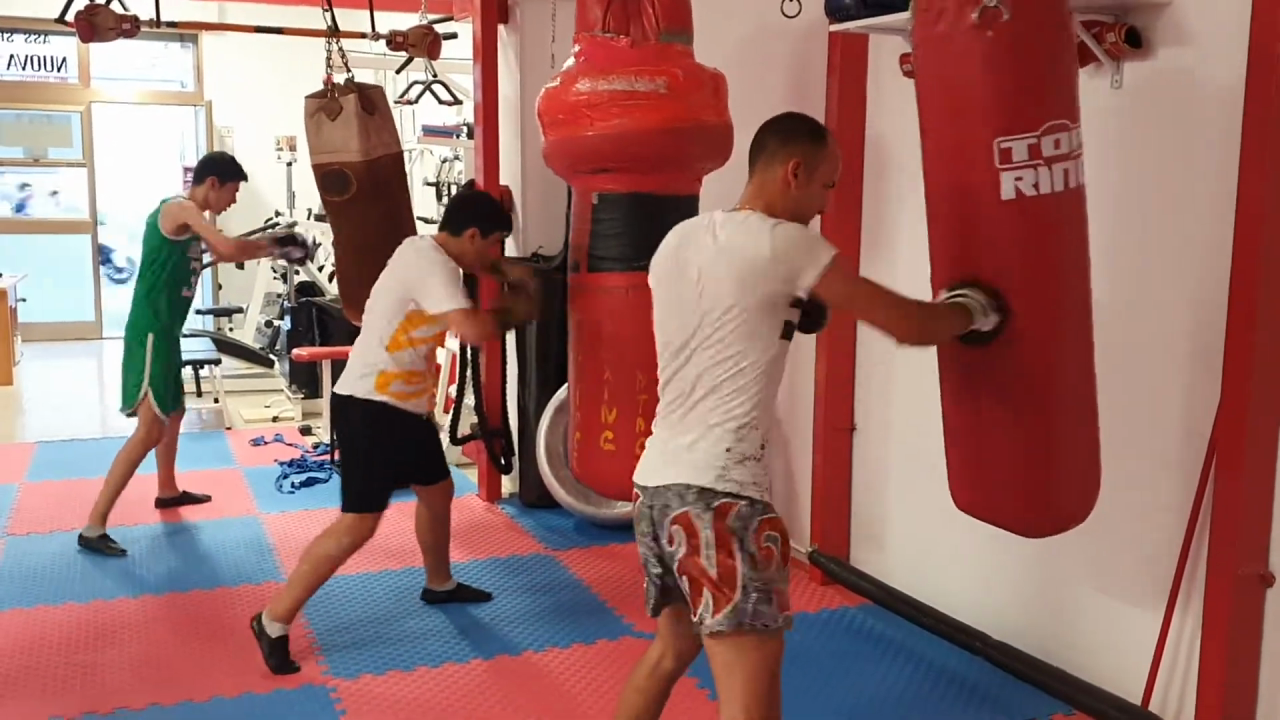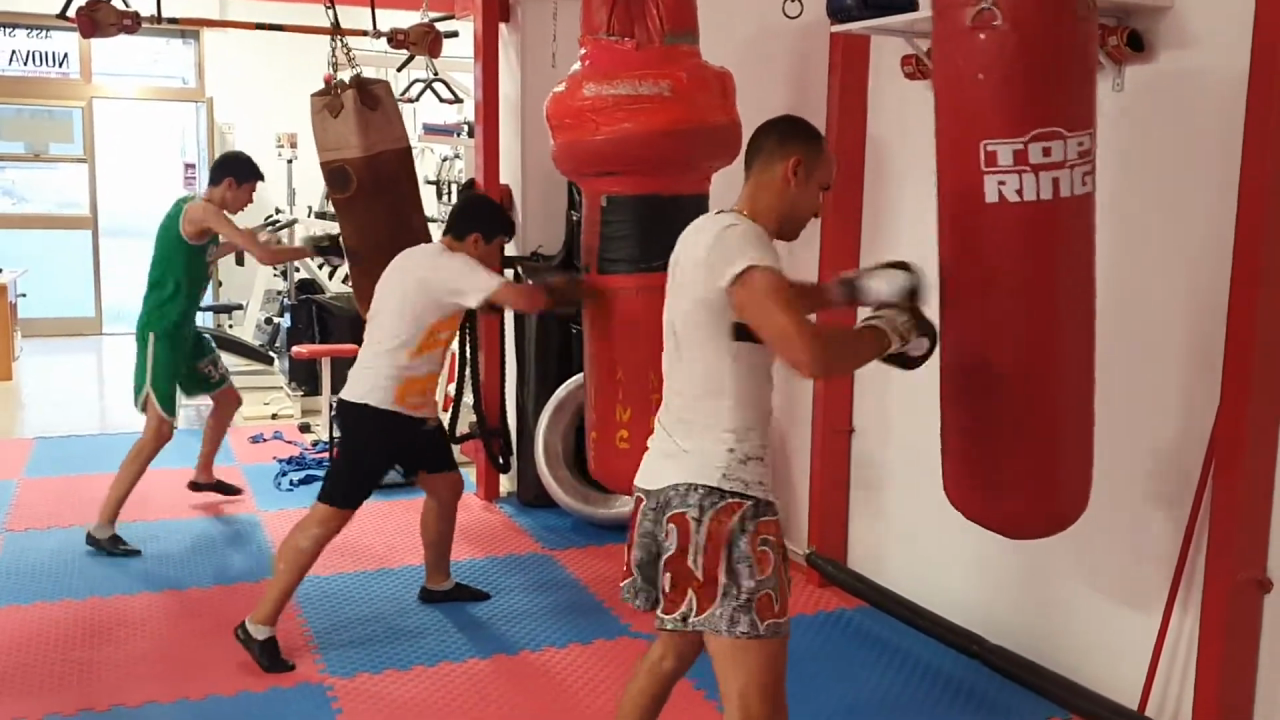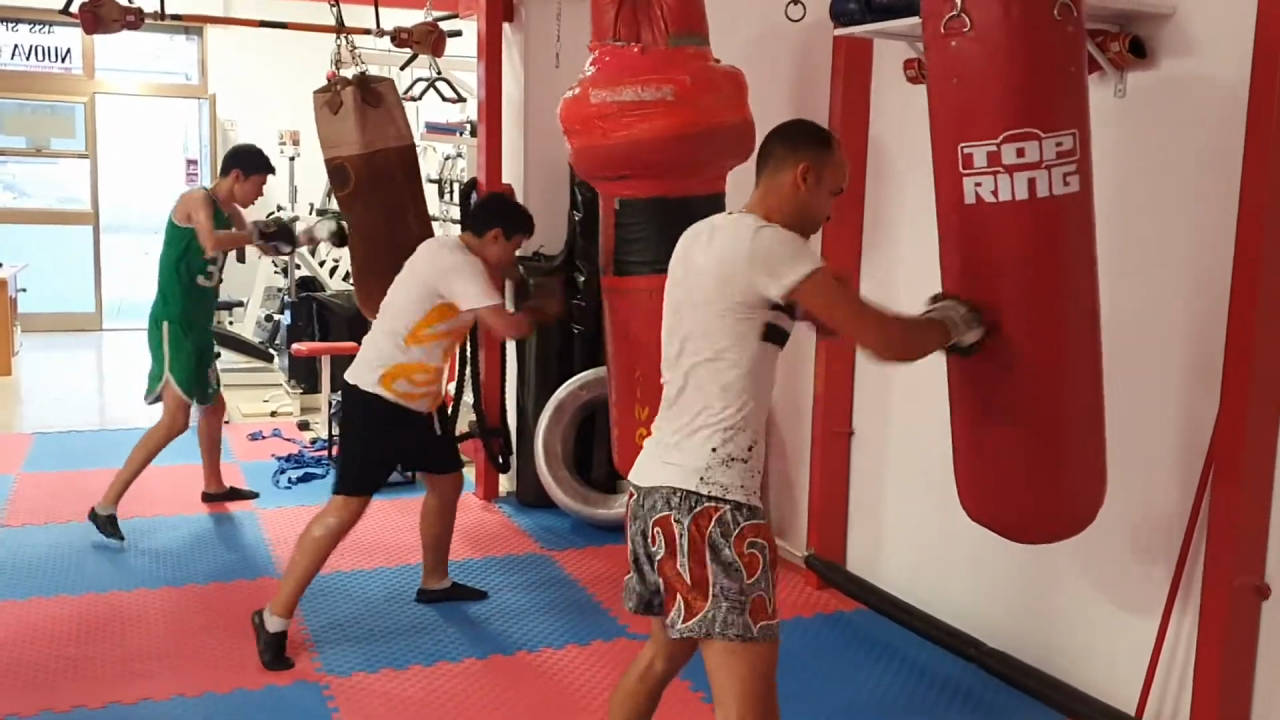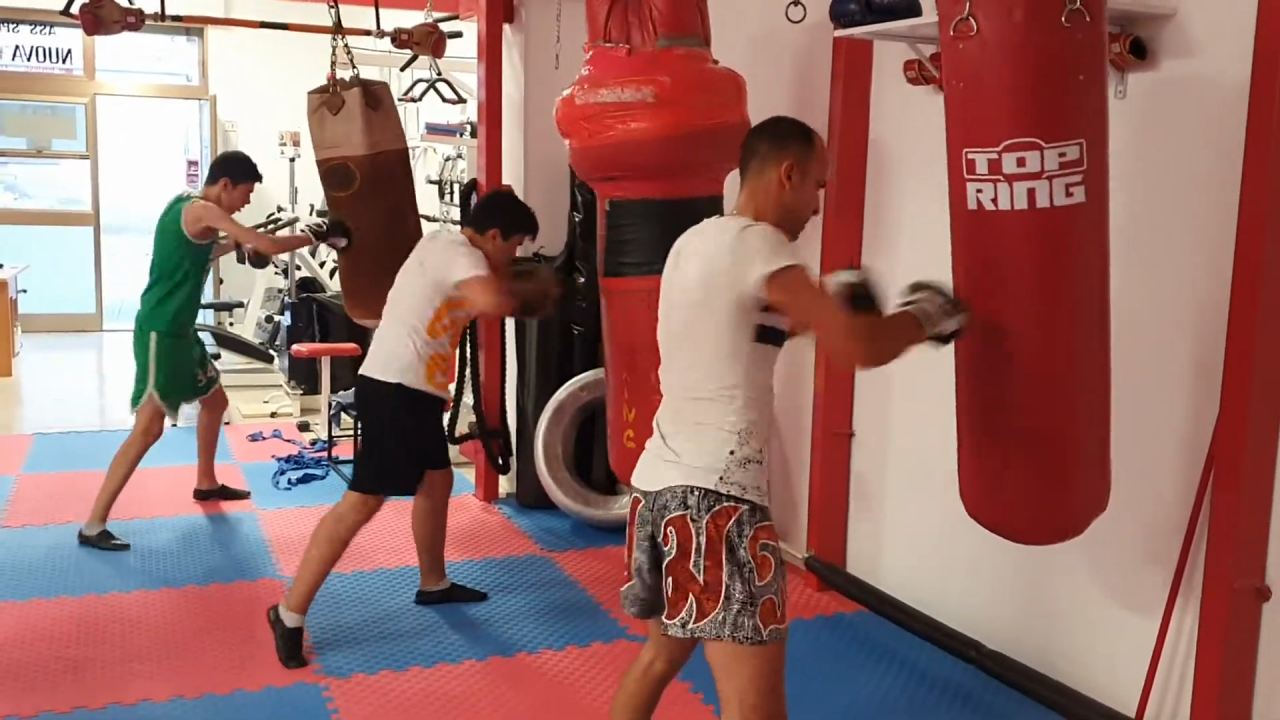
dt=0.5s
person 1, frame 1
left shoulder: (678, 241)
right shoulder: (780, 243)
right elbow: (906, 323)
left wrist: (800, 302)
right wrist: (970, 310)
left hip: (663, 479)
right hip: (719, 491)
left knee: (672, 648)
person 1, frame 2
left shoulder: (704, 235)
right shoulder: (740, 240)
right elbow: (812, 353)
left wrist: (847, 288)
right wrist: (890, 327)
left hip: (664, 480)
right hip: (719, 494)
left knee: (672, 652)
person 1, frame 3
left shoulder: (699, 236)
right shoulder: (767, 246)
right elbow: (884, 340)
left wrist: (803, 306)
right wrist: (953, 322)
left hip: (660, 481)
right hip: (707, 495)
left knee: (665, 651)
person 1, frame 4
left shoulder: (693, 243)
right shoulder: (753, 246)
right elbow: (856, 346)
left wrist: (825, 300)
right wrist: (927, 312)
left hip: (659, 484)
right hip: (713, 501)
left knee: (664, 651)
person 2, frame 1
left shoulder: (424, 249)
right shoulder: (434, 265)
right elbow: (474, 331)
left wrist: (512, 273)
right wrist: (514, 312)
left hip: (406, 406)
right hip: (369, 406)
left knee: (439, 491)
right knee: (357, 525)
left ankle: (440, 583)
right ankle: (274, 622)
person 2, frame 2
left shoulder: (424, 258)
right shoulder: (452, 268)
right elbow: (521, 299)
right wrist: (560, 289)
left hip: (411, 408)
right hip: (376, 409)
left knee: (447, 488)
right knee: (329, 517)
left ankle: (438, 583)
right ankle: (259, 625)
person 2, frame 3
left shoulder: (443, 251)
right shoulder: (459, 263)
right elbow: (507, 326)
right wrist: (541, 310)
left hip: (420, 399)
right hip: (379, 398)
left knee: (447, 483)
right knee: (346, 509)
left ankle: (435, 582)
right ankle: (274, 620)
person 2, frame 4
left shoulder: (447, 243)
right shoulder: (461, 252)
right elbow: (489, 302)
left wrist: (522, 290)
right wrist: (532, 295)
left hip: (414, 392)
right hip: (398, 392)
left knee: (436, 485)
right knee: (363, 502)
left ankle: (434, 583)
right ankle: (290, 613)
person 3, frame 1
left shoulder: (192, 214)
right shoulder: (182, 209)
left elbow: (223, 247)
right elbow: (228, 249)
left wrist: (275, 242)
right wrist: (275, 245)
left hip: (165, 329)
right hip: (150, 330)
left knee: (173, 413)
right knee: (150, 429)
left ankle: (168, 490)
right ankle: (93, 526)
person 3, frame 2
left shoulder: (207, 211)
right shoulder: (202, 212)
right elbow: (262, 255)
left wrist: (279, 245)
right wrist: (313, 251)
left hip: (183, 328)
right hip: (162, 330)
left knee: (228, 397)
right knee: (159, 430)
left ankle: (204, 474)
right ankle: (102, 528)
person 3, frame 3
left shoulder: (228, 210)
right shoulder: (197, 199)
left elbow: (254, 238)
right elbow: (213, 244)
right wrist: (255, 233)
left hip: (198, 324)
right hip: (172, 322)
left knee: (213, 406)
right knee: (175, 419)
left ankle: (214, 485)
right ankle: (106, 504)
person 3, frame 4
left shoulder: (186, 203)
right shoulder: (200, 209)
right elbow: (265, 245)
right wrist: (314, 234)
left hip: (180, 327)
right hip: (160, 328)
left knee: (214, 400)
right knee: (148, 428)
left ankle: (206, 483)
right ankle: (94, 525)
